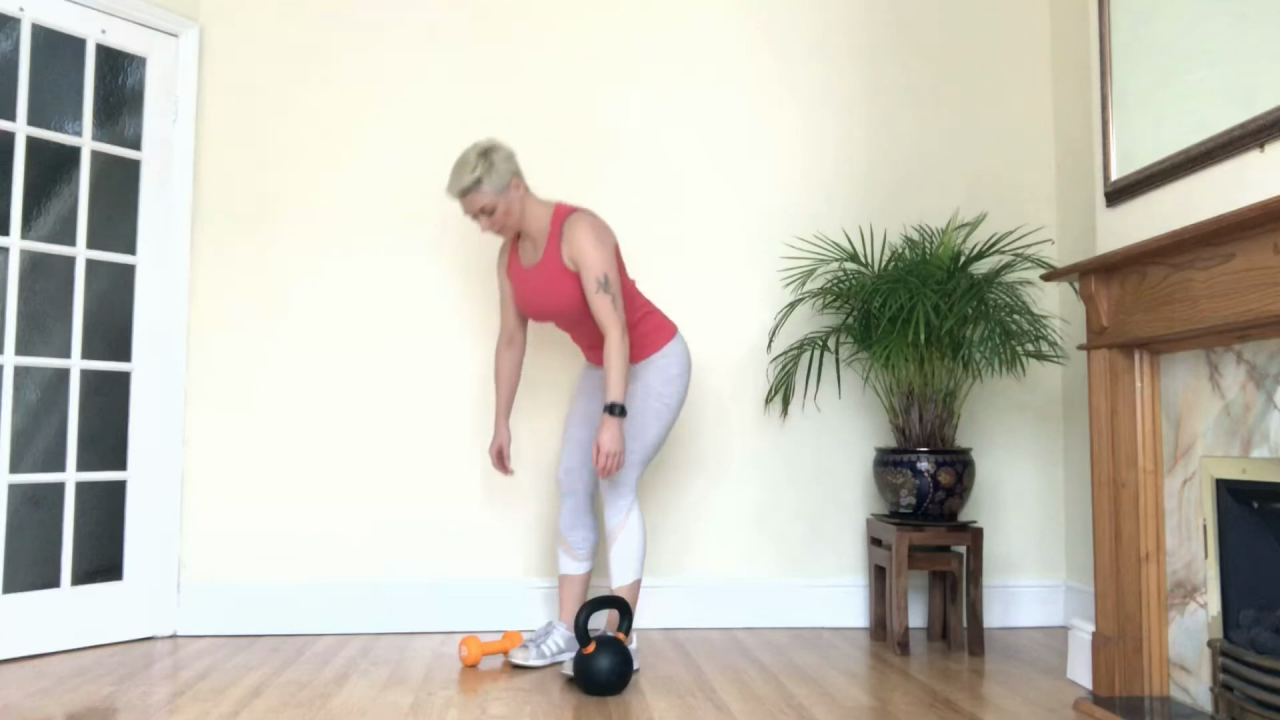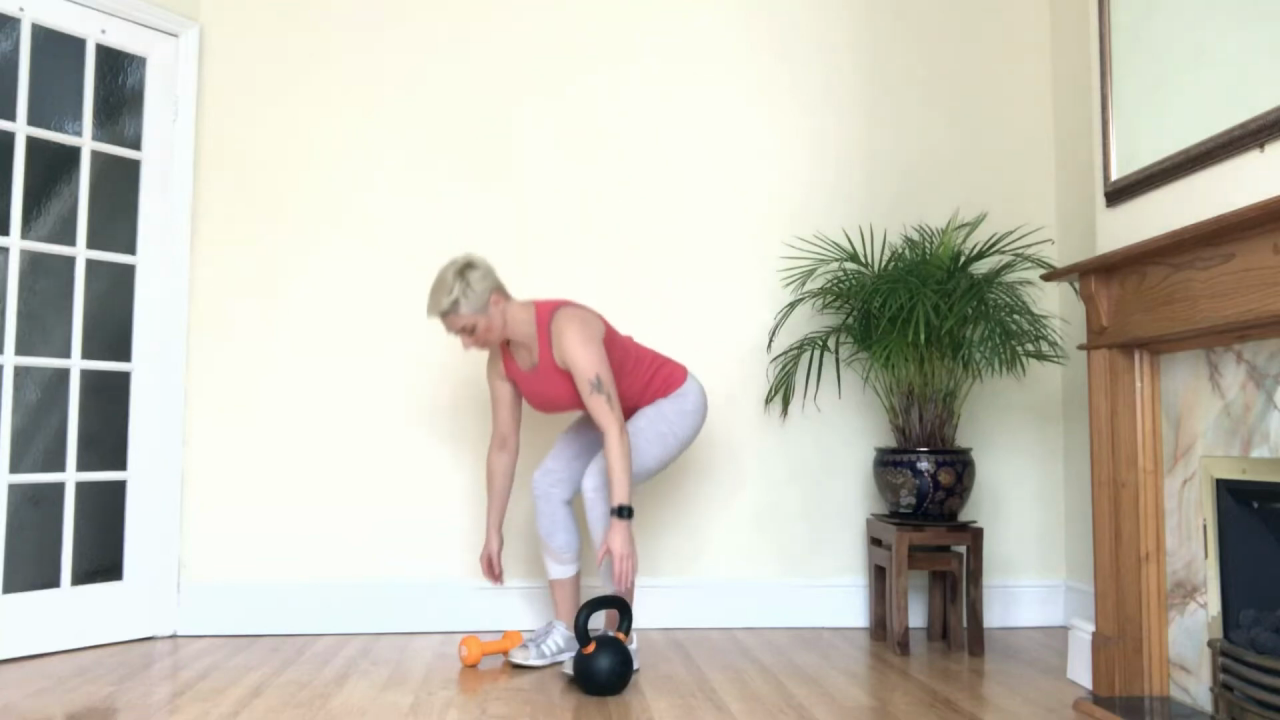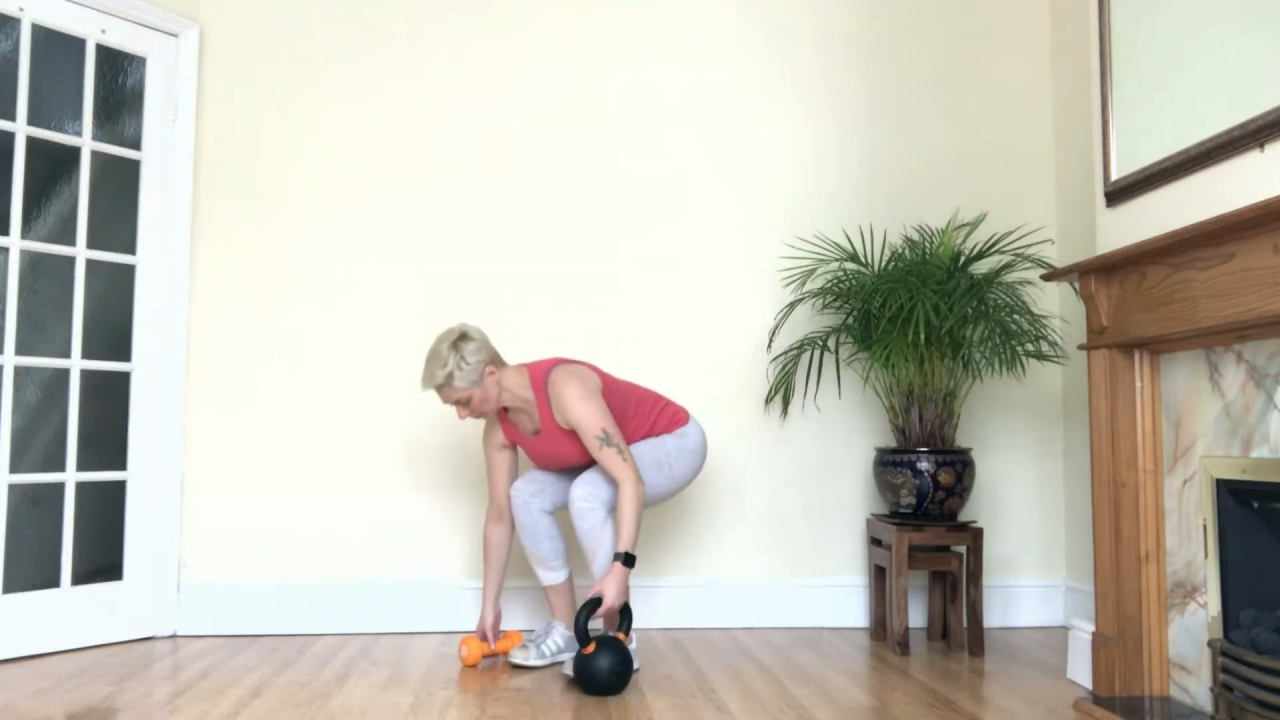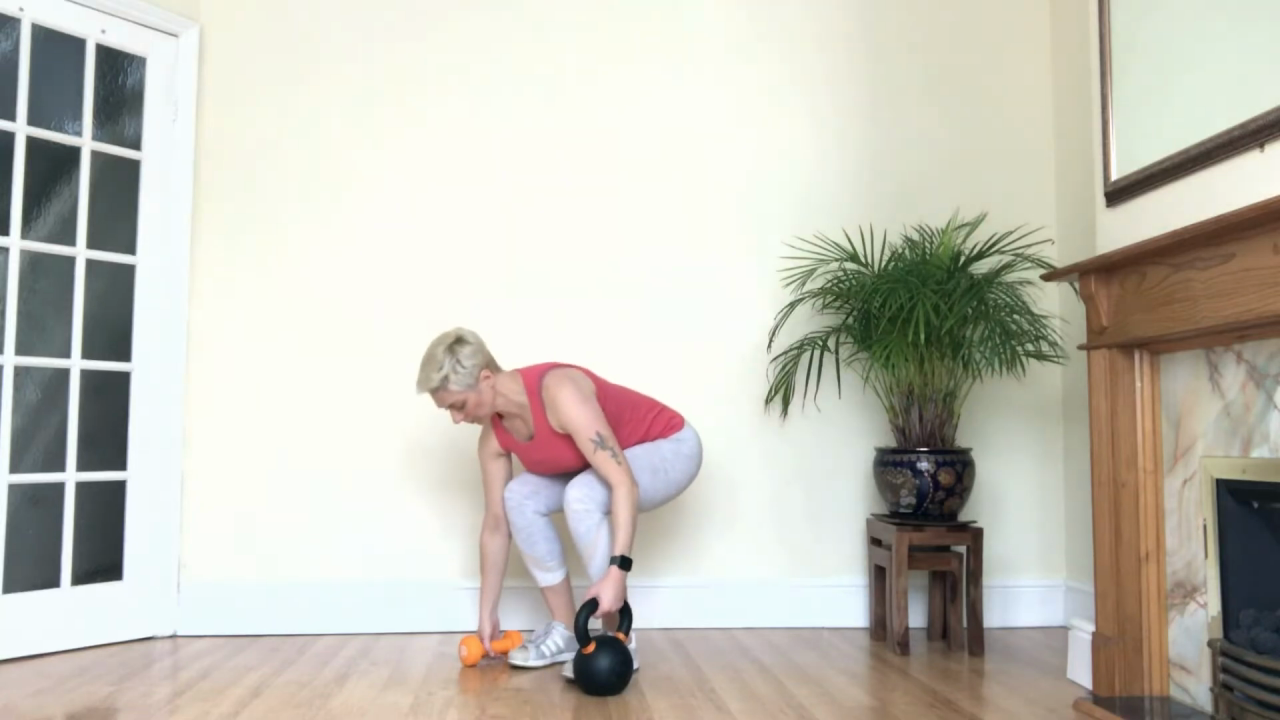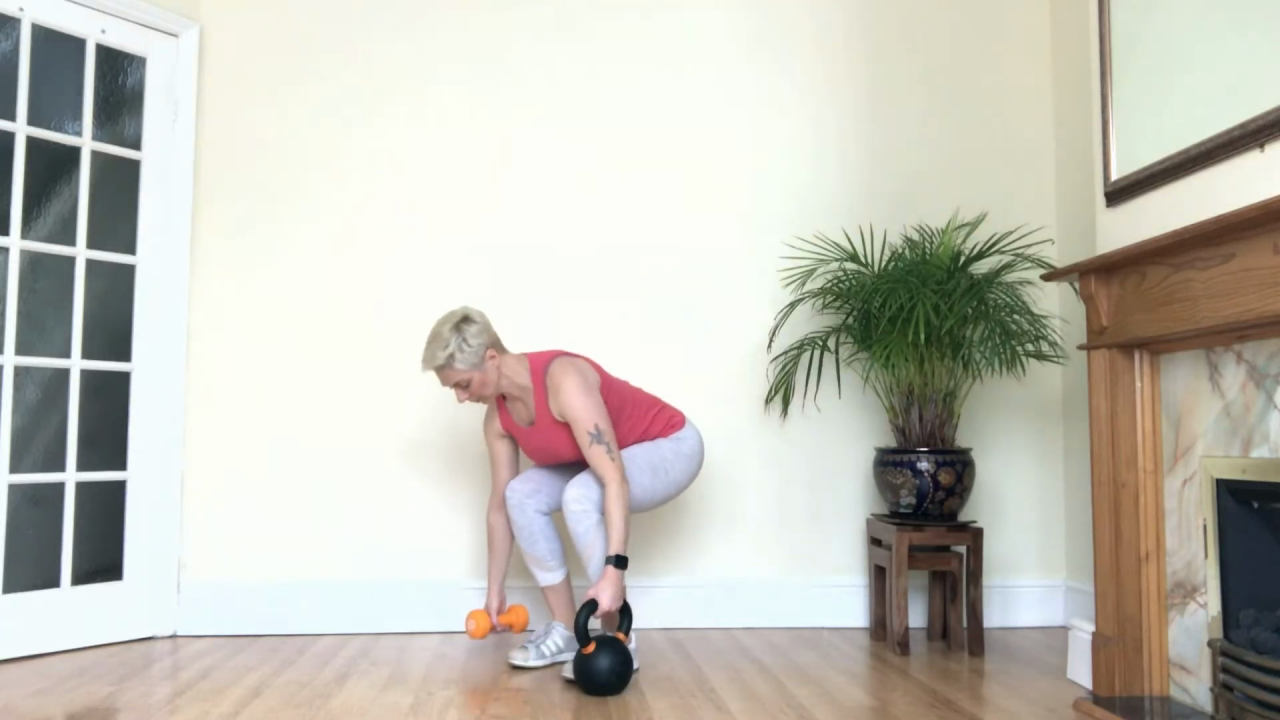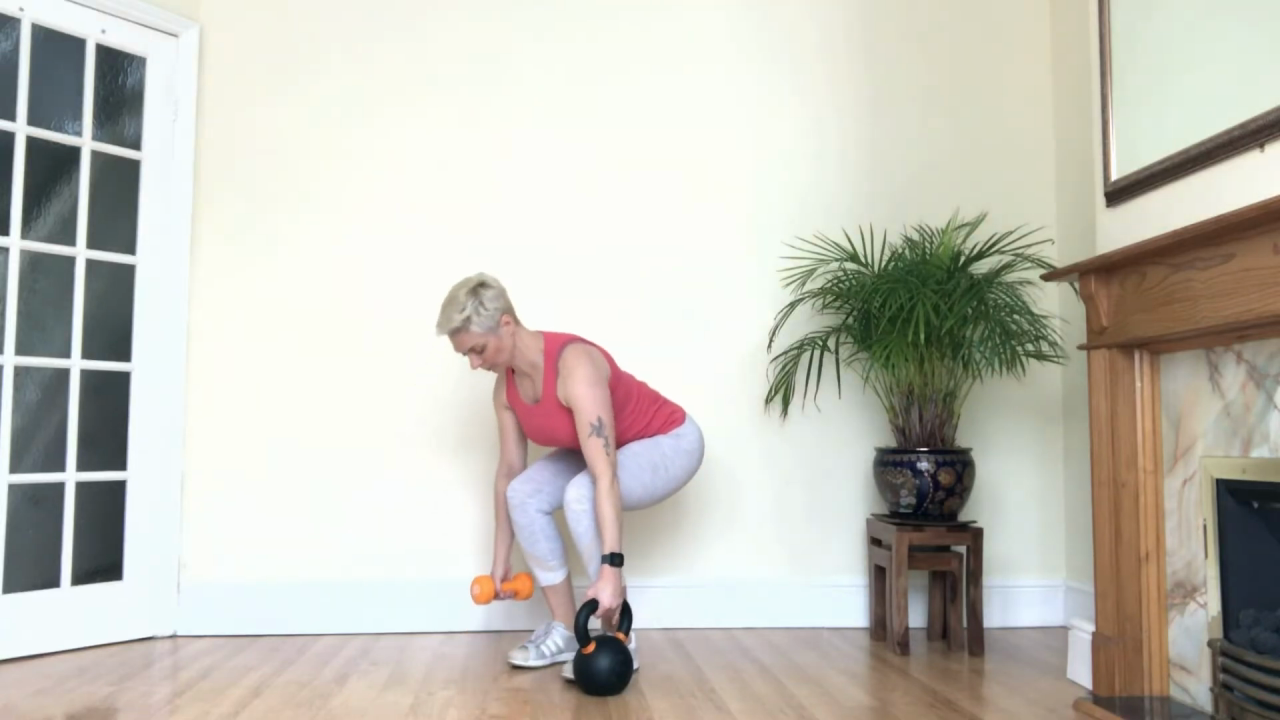
dt=0.5s
person 1, frame 1
left shoulder: (579, 231)
right shoulder: (510, 256)
left elbow: (617, 329)
right elbow: (511, 340)
left wrist: (615, 417)
right wrist: (501, 422)
left hip: (656, 360)
right hip: (602, 366)
left knee: (615, 483)
right knee: (573, 482)
left ankle: (620, 639)
right ankle: (568, 630)
person 1, frame 2
left shoulder: (567, 329)
right shoulder: (501, 358)
left elbow: (614, 430)
right elbow: (503, 444)
left wrist: (621, 520)
right wrist: (493, 533)
left hip: (671, 402)
right hip: (621, 410)
left knee: (598, 484)
right knee: (547, 484)
right ankle: (566, 629)
person 1, frame 3
left shoulder: (564, 388)
right shoulder: (499, 427)
left elbow: (630, 479)
right elbow: (499, 514)
left wrist: (620, 567)
right wrist: (489, 605)
left hip: (673, 442)
right hip: (611, 452)
left knee: (587, 494)
right knee: (526, 495)
right ankle: (565, 630)
person 1, frame 4
left shoulder: (559, 392)
right shoulder: (494, 434)
left elbow: (624, 483)
right elbow: (496, 524)
left wrist: (617, 571)
right wrist: (487, 614)
left hip: (670, 447)
right hip: (607, 457)
left knee: (582, 496)
right knee: (521, 496)
right ankle: (565, 631)
person 1, frame 5
left shoulder: (563, 380)
right shoulder: (498, 415)
left elbow: (615, 481)
right elbow: (501, 502)
left wrist: (614, 571)
right wrist: (495, 591)
left hip: (670, 447)
right hip: (604, 454)
left knee: (581, 496)
right knee: (523, 494)
right ankle: (565, 631)
person 1, frame 6
left shoulder: (574, 366)
right shoulder: (506, 387)
left elbow: (605, 478)
right elbow: (509, 472)
left wrist: (611, 570)
right wrist: (500, 561)
left hip: (669, 443)
right hip: (607, 446)
left knee: (580, 495)
right knee: (525, 493)
right ankle: (565, 631)
